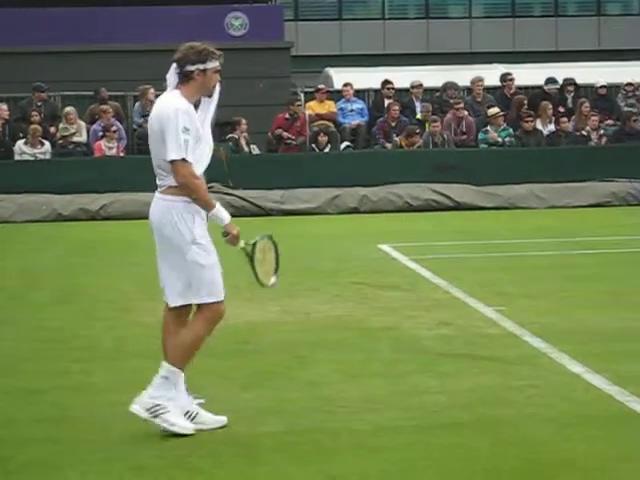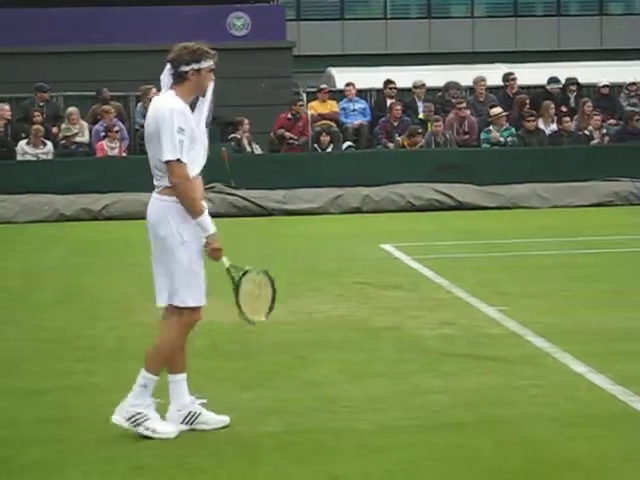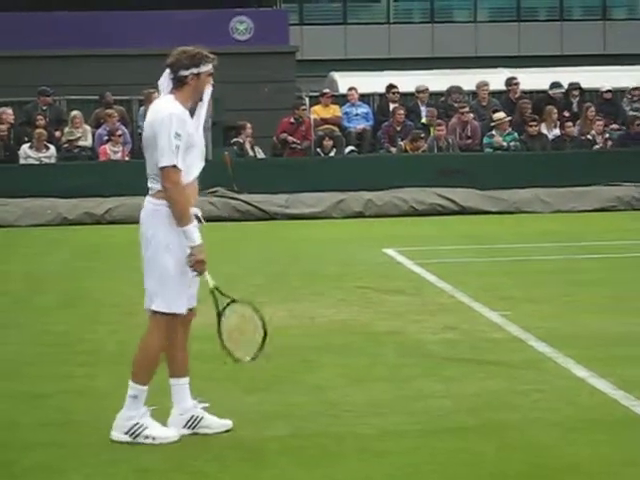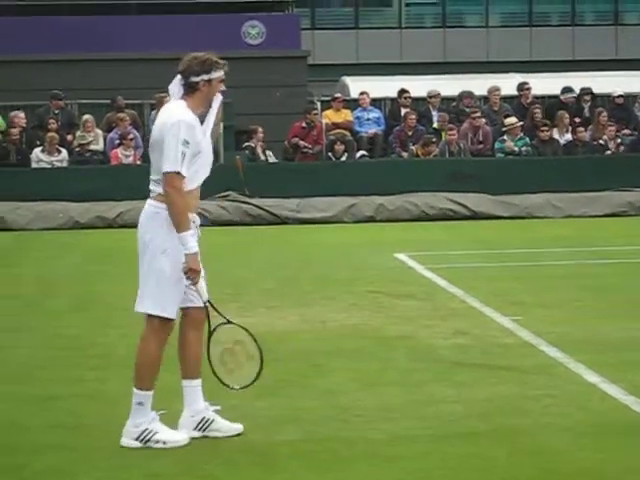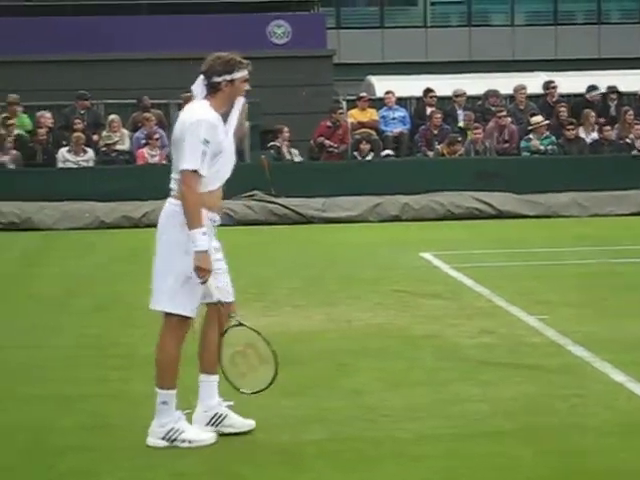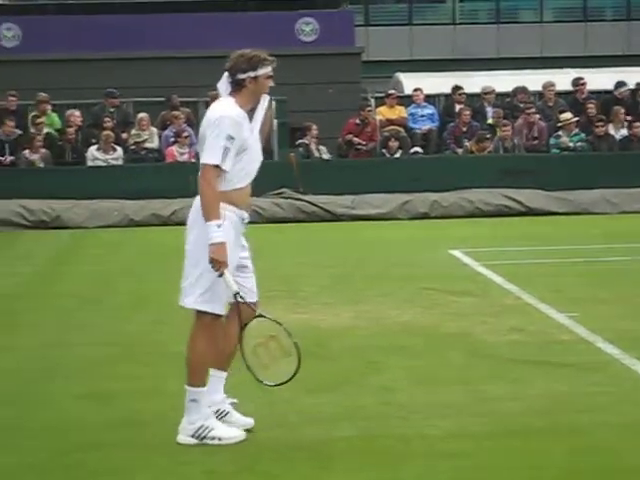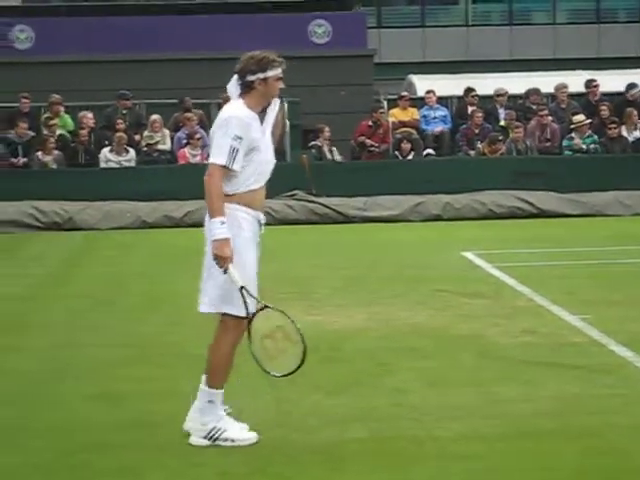
dt=0.1s
person 1, frame 1
left shoulder: (175, 105)
right shoulder: (176, 109)
right elbow: (184, 174)
right wrist: (221, 216)
left hip: (172, 210)
right hip: (181, 214)
left knee: (179, 308)
right knee: (211, 308)
left ankle: (178, 402)
right ankle: (157, 395)
person 1, frame 2
left shoulder: (176, 106)
right shoulder: (171, 110)
right elbow: (177, 176)
right wrist: (208, 227)
left hip: (179, 215)
right hip: (177, 215)
left knee: (182, 311)
right knee: (184, 313)
left ankle: (181, 406)
right ankle: (135, 405)
person 1, frame 3
left shoulder: (176, 111)
right shoulder: (170, 114)
right elbow: (172, 182)
right wrist: (195, 239)
left hip: (173, 220)
right hip: (168, 220)
left knee: (180, 317)
right knee: (165, 319)
left ankle: (184, 410)
right ankle: (131, 417)
person 1, frame 4
left shoulder: (188, 116)
right shoulder: (179, 121)
right elbow: (174, 187)
left wrist: (209, 138)
right wrist: (189, 247)
left hip: (180, 227)
right hip: (168, 226)
left knee: (195, 316)
right knee: (160, 322)
left ankle: (197, 412)
right ankle: (139, 422)
person 1, frame 5
left shoulder: (210, 116)
right shoulder: (200, 120)
right elbow: (188, 185)
right wrist: (199, 246)
left hip: (201, 225)
right hip: (188, 225)
left knee: (221, 311)
right knee: (177, 320)
left ankle: (209, 407)
right ankle: (165, 422)
person 1, frame 6
left shoulder: (239, 114)
right shoulder: (226, 116)
left elbow: (249, 155)
right elbow: (207, 178)
left wrist: (264, 106)
right wrist: (215, 237)
left hip: (230, 221)
right hip: (218, 223)
left knee: (240, 312)
right knee: (212, 317)
left ankle: (213, 400)
right ankle: (196, 419)
person 1, frame 7
left shoulder: (251, 116)
right shoulder: (235, 118)
left elbow: (264, 155)
right elbow: (214, 177)
left wrist: (275, 109)
right wrist: (220, 233)
left hip: (245, 223)
right hip: (232, 222)
left knee: (238, 317)
right knee: (233, 319)
left ankle: (203, 408)
right ankle: (208, 421)
